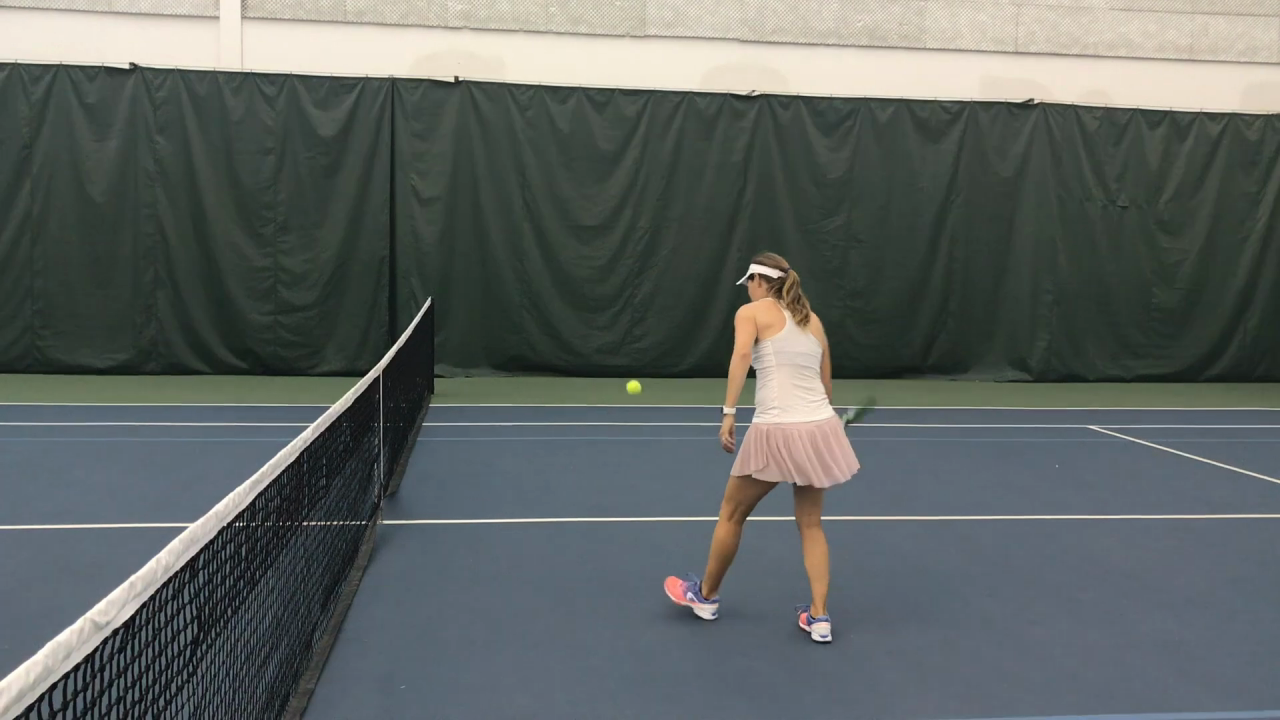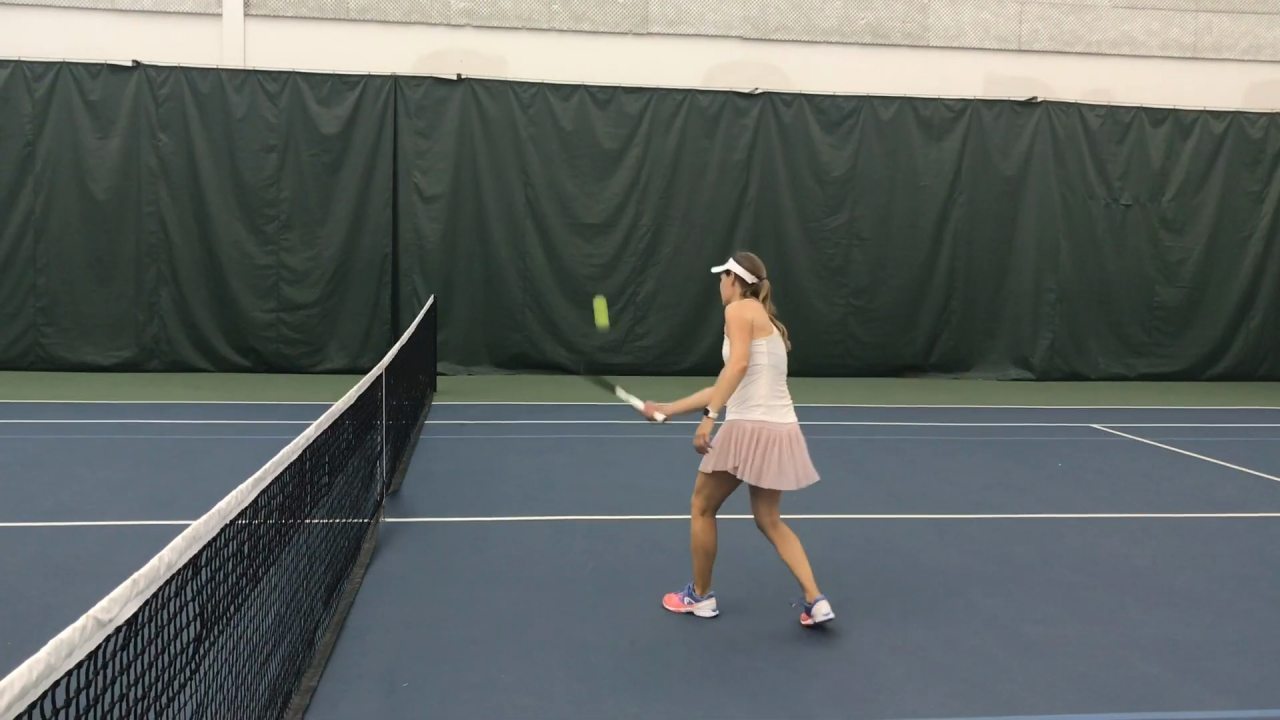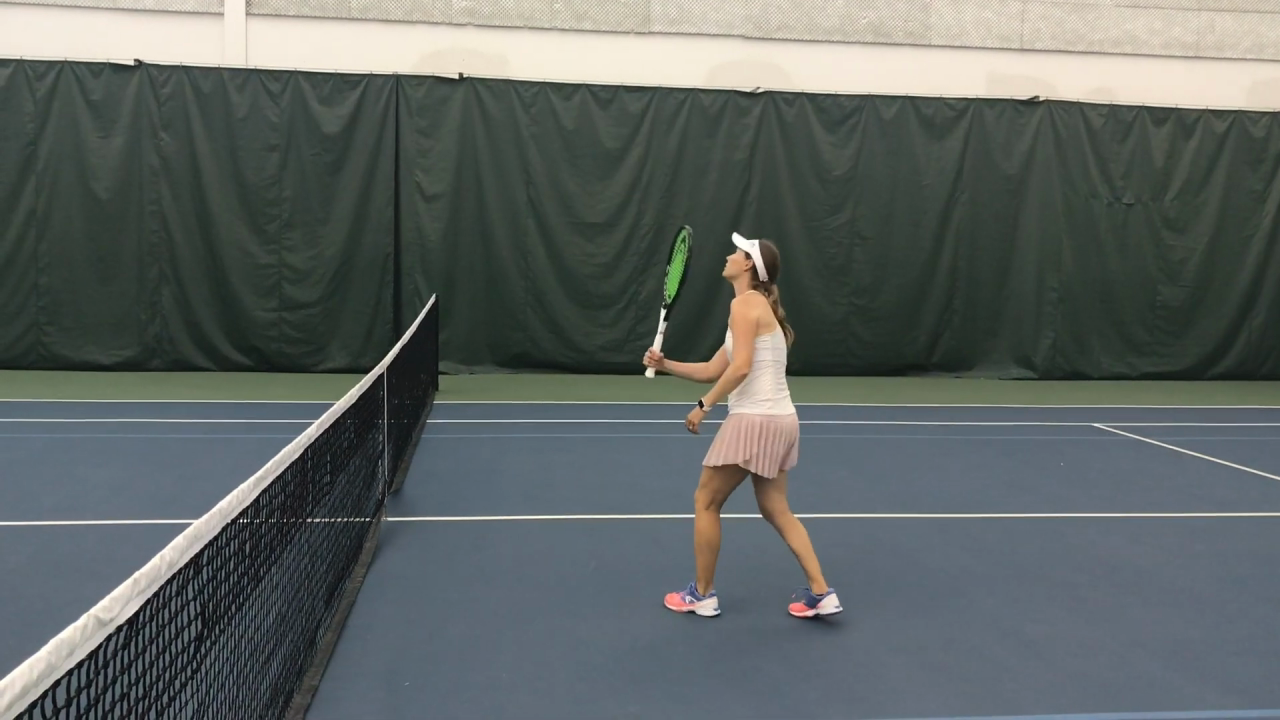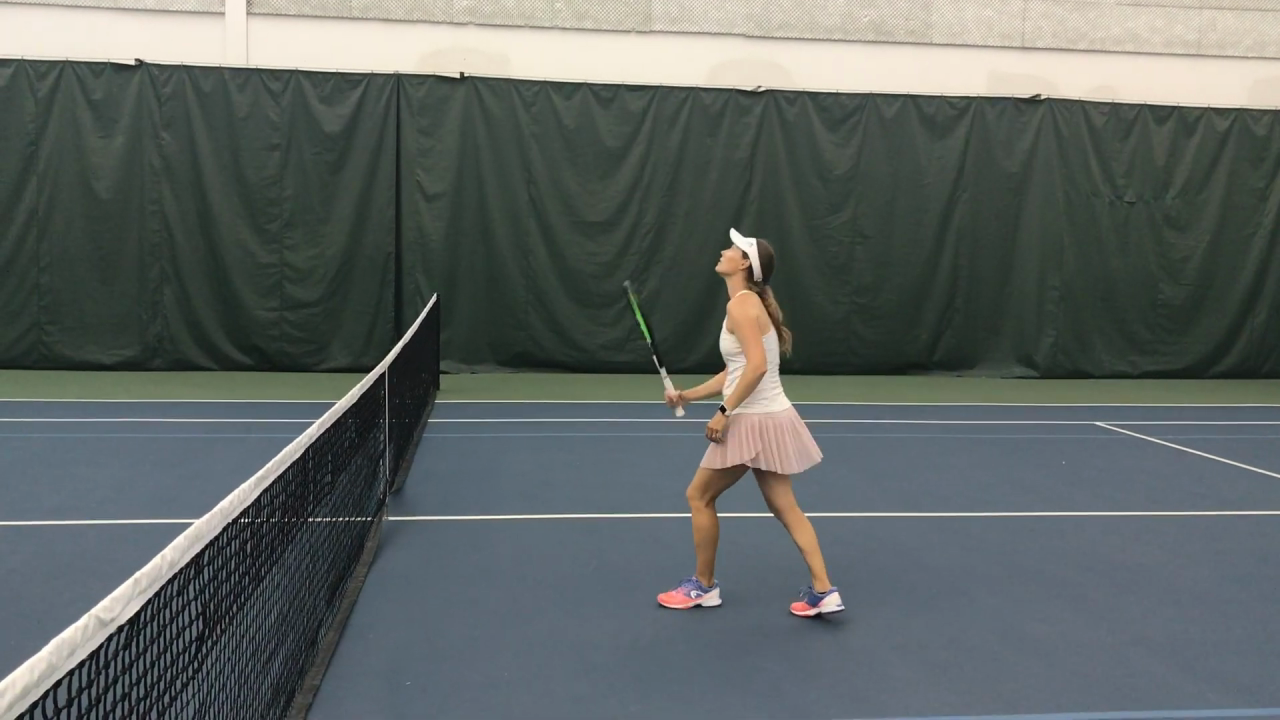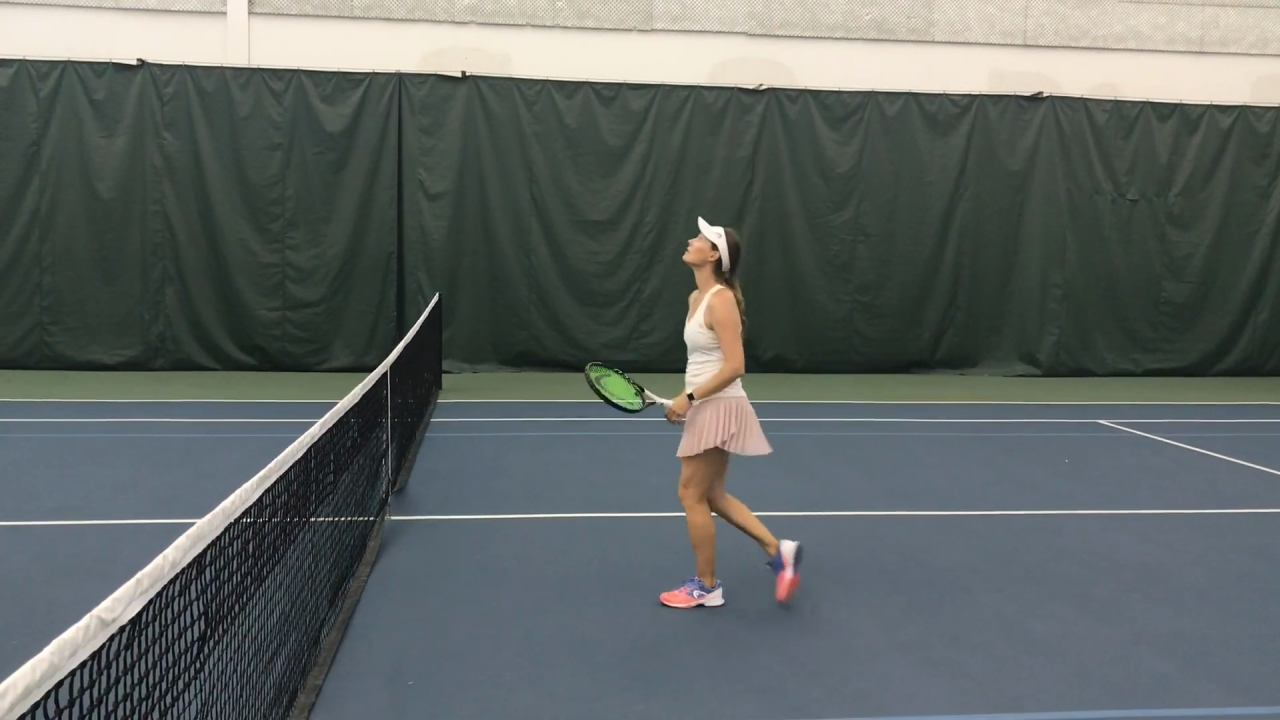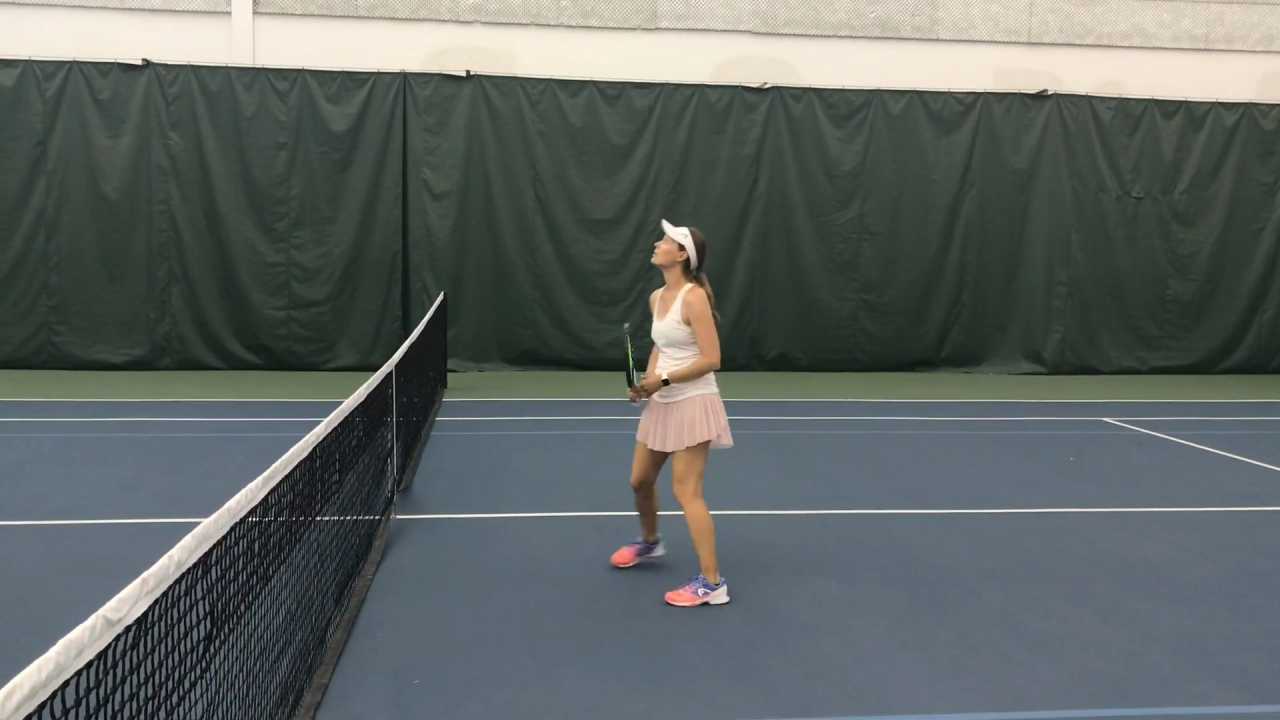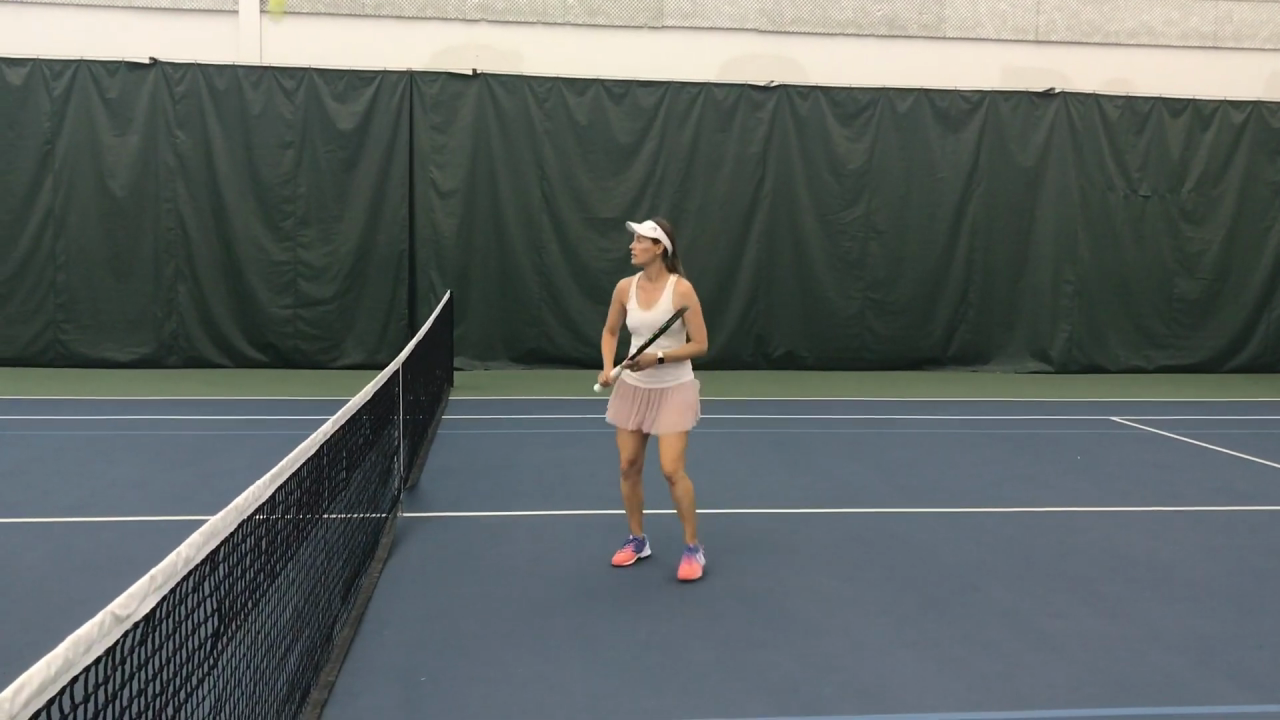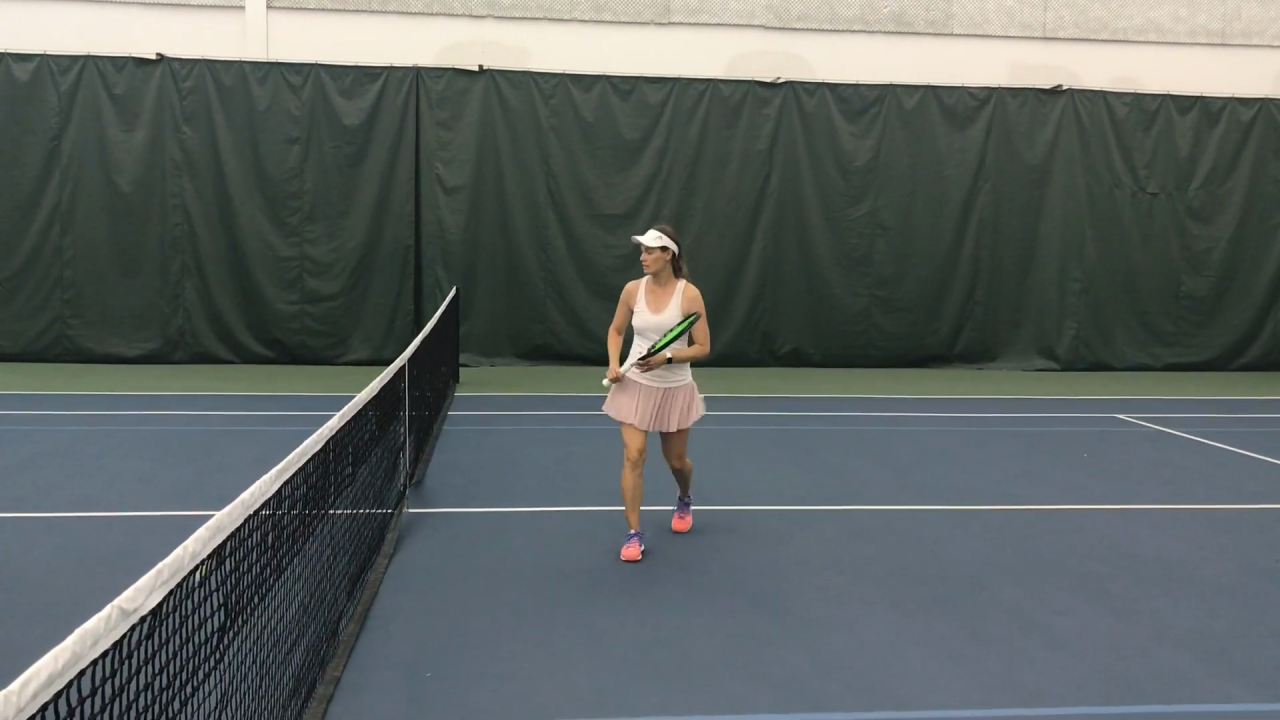
dt=0.3s
person 1, frame 1
left shoulder: (751, 312)
right shoulder: (813, 321)
left elbow: (740, 358)
left wrist: (729, 413)
left hip: (775, 431)
right hip: (819, 428)
left knee: (731, 515)
right knee: (810, 524)
left ankle: (705, 595)
right ankle: (818, 616)
person 1, frame 2
left shoulder: (740, 310)
right shoulder: (765, 320)
left elbow: (739, 365)
right elbow: (720, 389)
left wrist: (709, 419)
right wrist: (666, 409)
left hip: (751, 429)
right hip: (781, 430)
left knee: (701, 507)
right knee: (770, 521)
left ankle: (700, 596)
right ankle: (816, 600)
person 1, frame 3
left shoulder: (744, 302)
right shoulder: (760, 307)
left elbow: (741, 368)
right elbow: (713, 370)
left wrist: (702, 406)
right wrist: (666, 364)
left hip: (755, 422)
right hip: (779, 421)
left knee: (705, 503)
right knee: (776, 510)
left ankle: (702, 594)
right ankle: (821, 593)
person 1, frame 4
left shoulder: (744, 304)
right shoulder: (745, 305)
left elbow: (758, 367)
left wrist: (724, 413)
right wrist: (687, 395)
left hip: (753, 422)
right hip: (769, 418)
left knee: (699, 497)
right knee: (785, 506)
left ankle: (704, 586)
right ankle: (823, 591)
person 1, frame 5
left shoulder: (720, 299)
right shoulder: (697, 297)
left elbow: (734, 366)
left wrist: (689, 399)
right wrist: (687, 397)
left hip: (717, 408)
right hip: (709, 408)
left knee: (692, 496)
right knee: (712, 496)
left ankle: (707, 586)
right ankle: (778, 550)
person 1, frame 6
left shoulder: (694, 298)
right shoulder: (656, 297)
left elbow: (712, 360)
left wrist: (663, 380)
right wrist: (645, 380)
left hip: (693, 403)
right hip: (661, 405)
left knee: (687, 493)
right knee: (640, 480)
left ankle: (711, 584)
right ankle: (649, 542)
person 1, frame 7
left shoulder: (681, 289)
right shoulder: (625, 288)
left elbow: (700, 345)
right elbow: (610, 333)
left wrist: (658, 357)
right wrist: (608, 368)
left hip: (674, 389)
right hip: (633, 388)
left knee: (673, 471)
right knee: (628, 467)
left ankle: (693, 547)
right ankle: (637, 540)
person 1, frame 8
left shoulder: (690, 295)
right shoulder: (632, 290)
left elbow: (702, 348)
right elbow: (616, 331)
left wrist: (666, 359)
right wrist: (613, 364)
left hip: (674, 389)
right hip: (635, 386)
left knee: (677, 462)
right knee: (633, 459)
left ankle: (683, 501)
right ankle: (634, 534)
